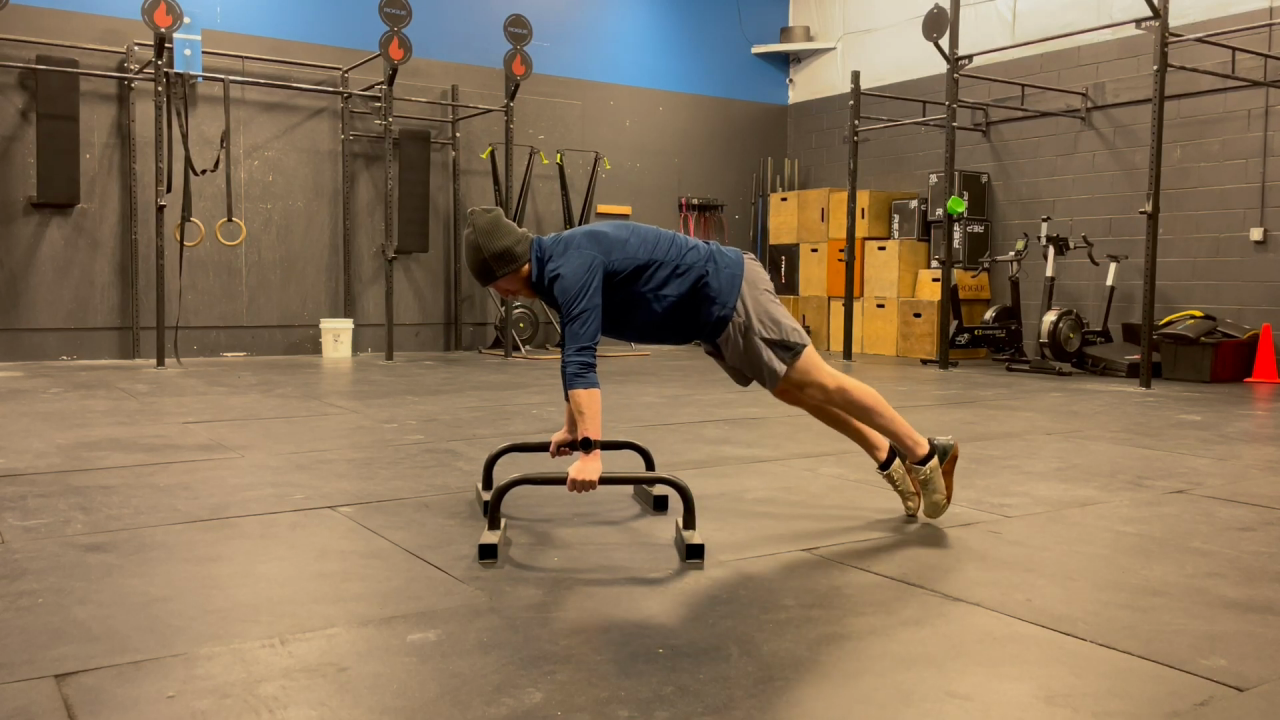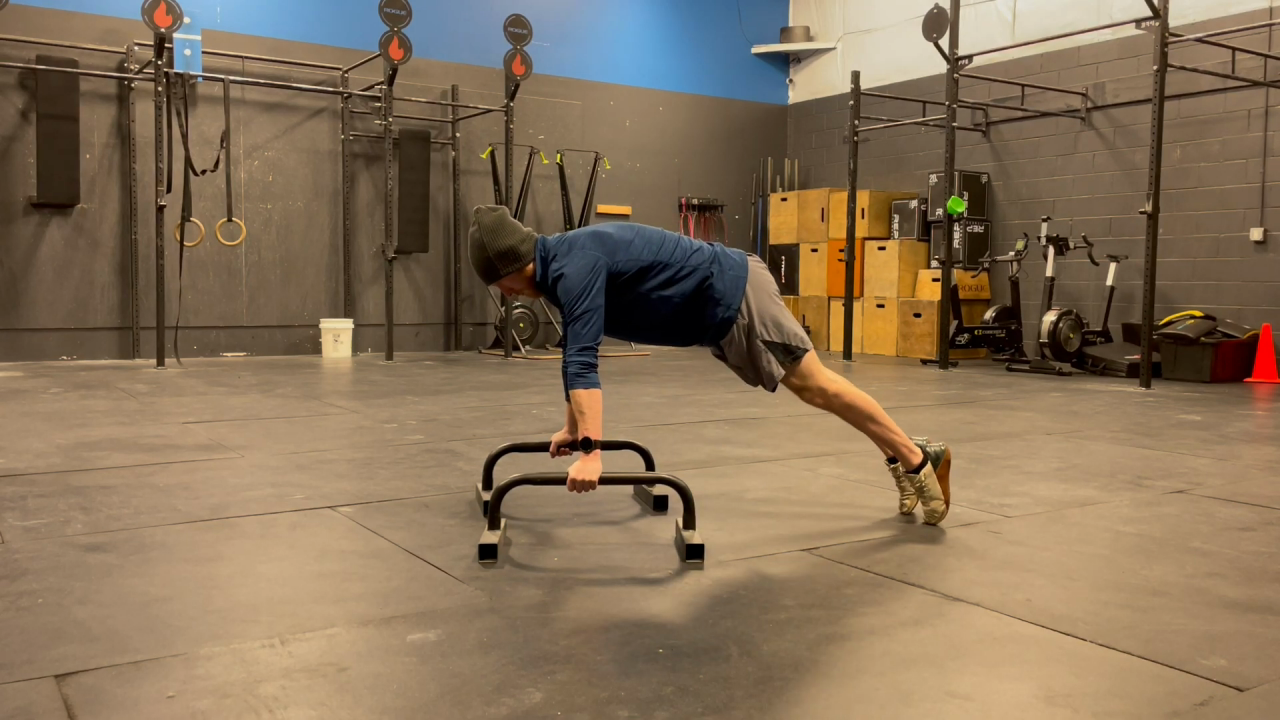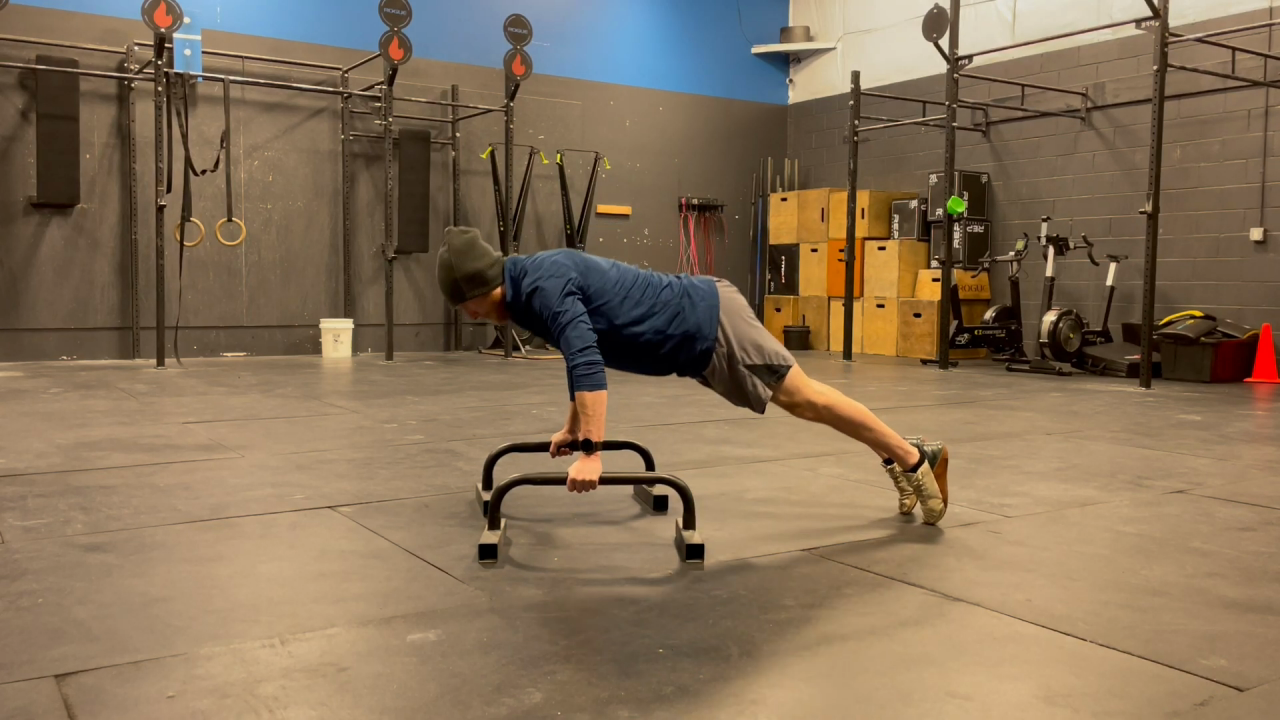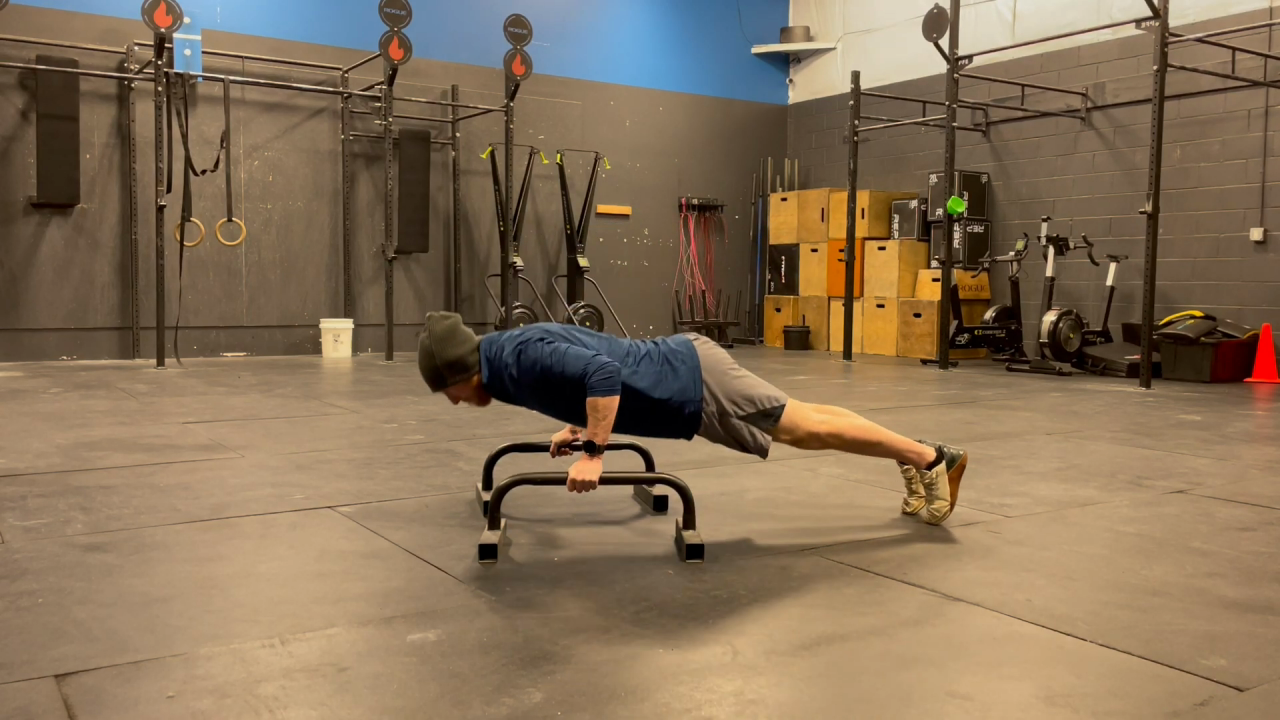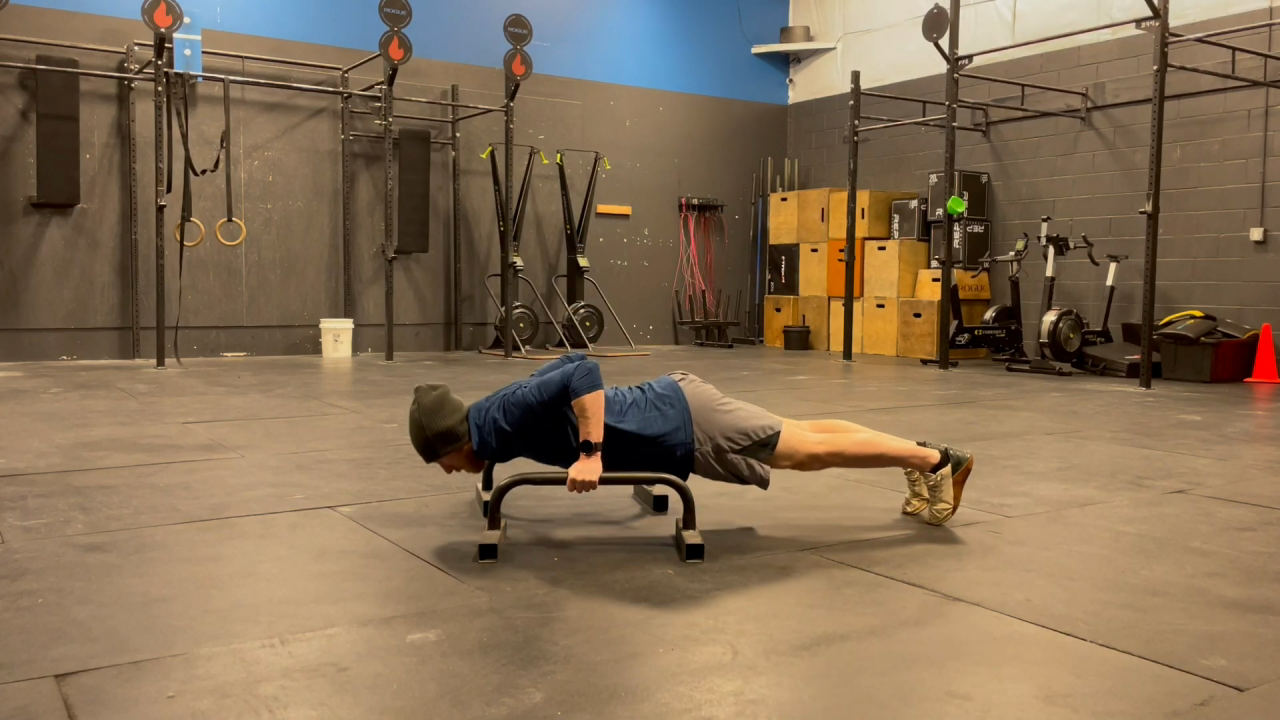
dt=0.5s
person 1, frame 1
left shoulder: (570, 267)
right shoulder: (558, 267)
left elbow: (582, 361)
right elbow: (574, 356)
left wrist: (590, 452)
right wrist: (571, 428)
left hip: (727, 294)
right hip: (717, 309)
left knee: (817, 383)
right knee: (797, 392)
left ankle: (924, 453)
right ankle: (889, 459)
person 1, frame 2
left shoulder: (573, 267)
right shoulder: (563, 264)
left elbow: (581, 360)
right elbow: (579, 355)
left wrist: (590, 452)
right wrist: (574, 427)
left hip: (732, 294)
right hip: (724, 304)
left knee: (817, 386)
right knee: (812, 385)
left ankle: (918, 460)
right ankle: (902, 455)
person 1, frame 3
left shoulder: (542, 284)
right shoulder: (534, 284)
left elbow: (586, 363)
right elbow: (584, 354)
left wrist: (590, 453)
right wrist: (573, 428)
left hip: (708, 326)
right hip: (700, 329)
left knee: (805, 400)
right knee: (801, 400)
left ankle: (914, 459)
right ankle: (899, 459)
person 1, frame 4
left shoulder: (519, 362)
right shoulder: (513, 353)
left elbow: (604, 373)
left wrist: (593, 455)
right wrist: (577, 426)
left hip: (693, 383)
right hip: (682, 369)
left knee: (809, 429)
right knee: (803, 423)
left ankle: (930, 458)
right ankle: (914, 452)
person 1, frame 5
left shoulder: (503, 421)
right shoulder: (503, 415)
left elbow: (583, 371)
right elbow: (570, 371)
left wrist: (590, 454)
right wrist: (567, 435)
left hip: (686, 425)
right hip: (672, 404)
left knee: (810, 451)
right knee: (802, 439)
left ankle: (935, 461)
right ankle: (918, 454)
